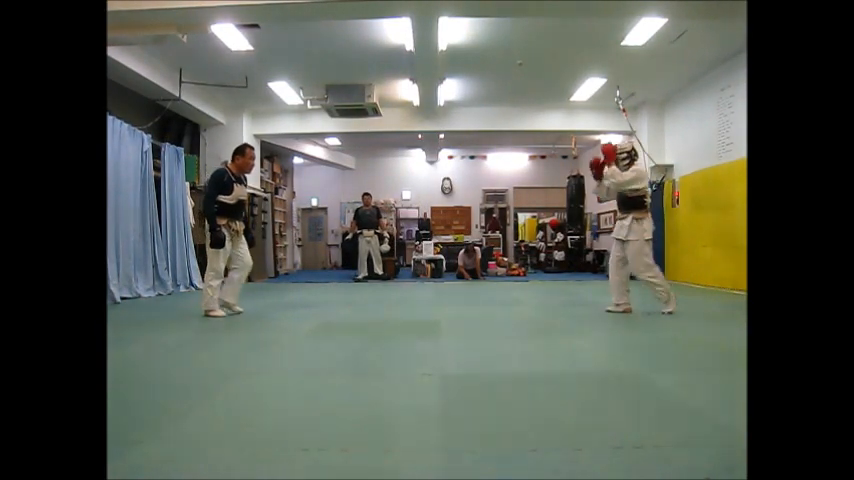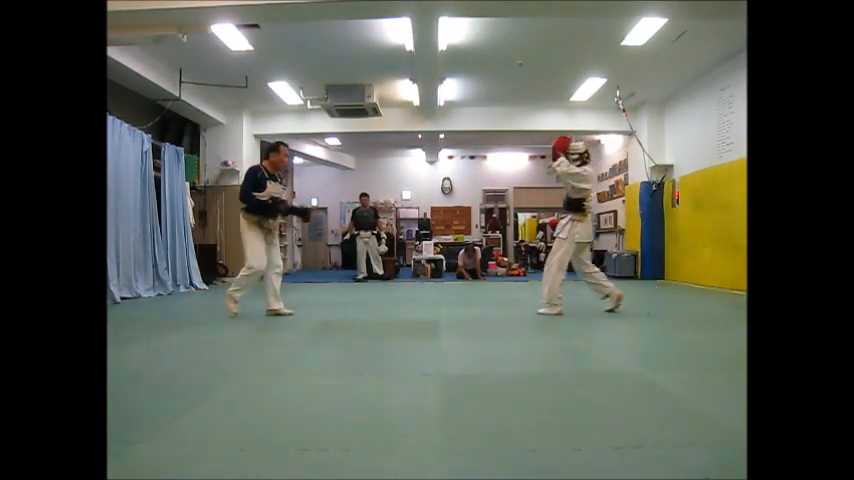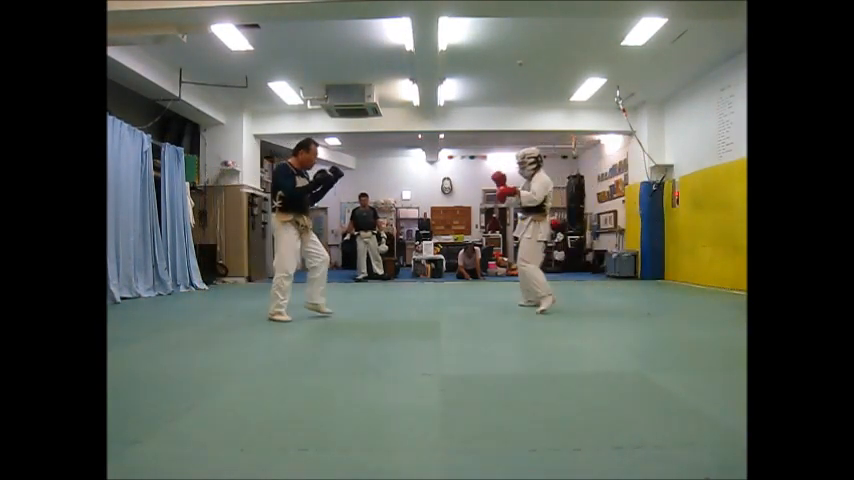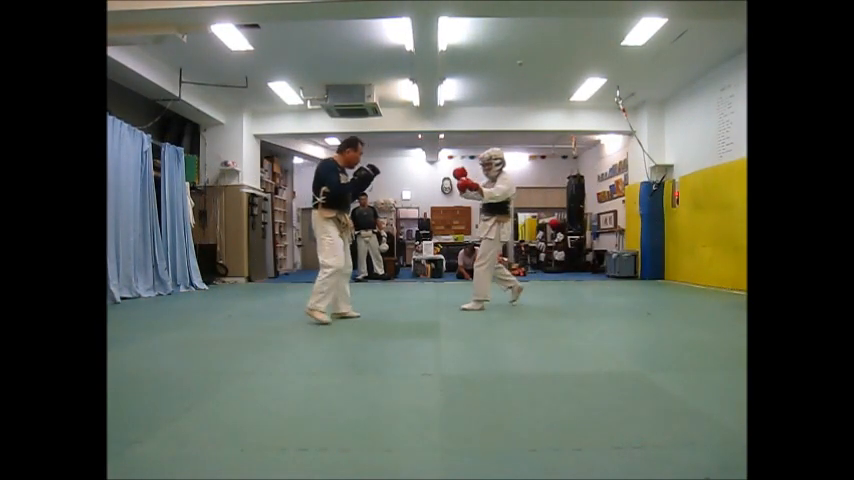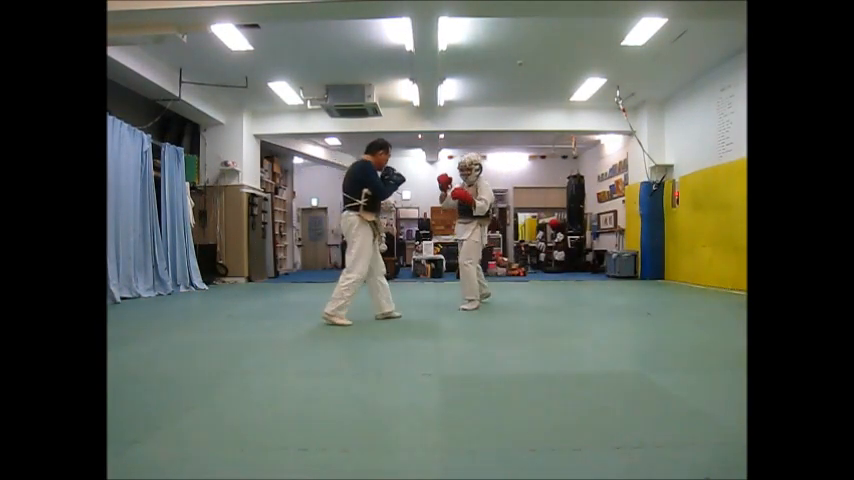
dt=0.5s
person 1, frame 1
left shoulder: (242, 178)
right shoulder: (220, 175)
right elbow: (208, 203)
left wrist: (247, 230)
right wrist: (214, 229)
left hip: (236, 228)
right hip: (220, 226)
left knee: (244, 263)
right knee: (216, 268)
left ankle: (226, 299)
right ankle: (210, 307)
person 1, frame 2
left shoulder: (277, 177)
right shoulder: (255, 172)
right elbow: (244, 197)
left wrist: (294, 210)
right wrist: (270, 207)
left hip: (270, 225)
right hip: (253, 223)
left knee: (275, 267)
right knee: (257, 265)
left ankle: (274, 305)
right ankle: (233, 295)
person 1, frame 3
left shoulder: (303, 173)
right shoulder: (282, 170)
left elbow: (310, 199)
right elbow: (292, 194)
left wrist: (328, 184)
right wrist: (316, 182)
left hip: (301, 224)
right hip: (286, 223)
left knee: (320, 259)
right knee: (285, 268)
left ankle: (314, 301)
right ankle: (276, 310)
person 1, frame 4
left shoulder: (341, 169)
right shoulder: (327, 165)
left elbow: (348, 196)
right elbow: (337, 190)
left wrist: (365, 181)
right wrist: (358, 180)
left hip: (340, 221)
right hip: (325, 219)
left knee: (345, 267)
right knee: (334, 264)
left ankle: (341, 308)
right ankle: (316, 306)
person 1, frame 5
left shoulder: (362, 167)
right shoulder: (366, 166)
right elbow: (381, 194)
left wrist: (385, 179)
right wrist: (395, 181)
left hip: (363, 223)
right hip: (358, 222)
left knee: (377, 268)
right knee: (357, 271)
left ankle: (385, 309)
right ankle: (332, 311)
person 2, frame 1
left shoulder: (638, 172)
right shoulder: (622, 175)
left elbow: (616, 180)
right elbow: (604, 193)
left wrist: (609, 165)
right wrist: (598, 173)
left hip: (637, 225)
right hip: (623, 225)
left knee: (642, 267)
right knee: (616, 265)
left ankle: (668, 298)
right ankle: (622, 303)
person 2, frame 2
left shoulder: (585, 173)
right shoulder: (578, 174)
left elbow: (561, 170)
right elbow: (556, 170)
left wrist: (561, 154)
right wrist: (557, 155)
left hip: (574, 226)
right hip: (576, 225)
left knee: (555, 264)
right knee: (584, 266)
left ankle: (553, 305)
right ankle: (612, 293)
person 2, frame 3
left shoulder: (541, 179)
right shoulder: (530, 180)
left elbow: (533, 198)
right elbow: (519, 200)
left wrist: (513, 191)
right wrist: (505, 189)
left hip: (536, 227)
right hip: (527, 226)
left knee: (525, 263)
right knee: (528, 262)
left ankle: (546, 296)
right ankle: (533, 298)
person 2, frame 4
left shoulder: (505, 180)
right shoulder: (490, 182)
left elbow: (495, 194)
right elbow: (471, 194)
left wrist: (475, 186)
right wrist: (463, 182)
left hip: (497, 226)
right hip: (490, 225)
left knee: (483, 263)
right knee: (491, 263)
left ankle: (478, 301)
right ankle: (514, 286)
person 2, frame 5
left shoulder: (483, 185)
right shoulder: (462, 186)
left elbow: (482, 207)
right elbow: (446, 202)
left wrist: (470, 199)
right wrist: (444, 190)
left hip: (476, 229)
right hip: (462, 228)
left knee: (466, 262)
right knee: (472, 262)
left ankle: (472, 299)
right ankle: (483, 291)
